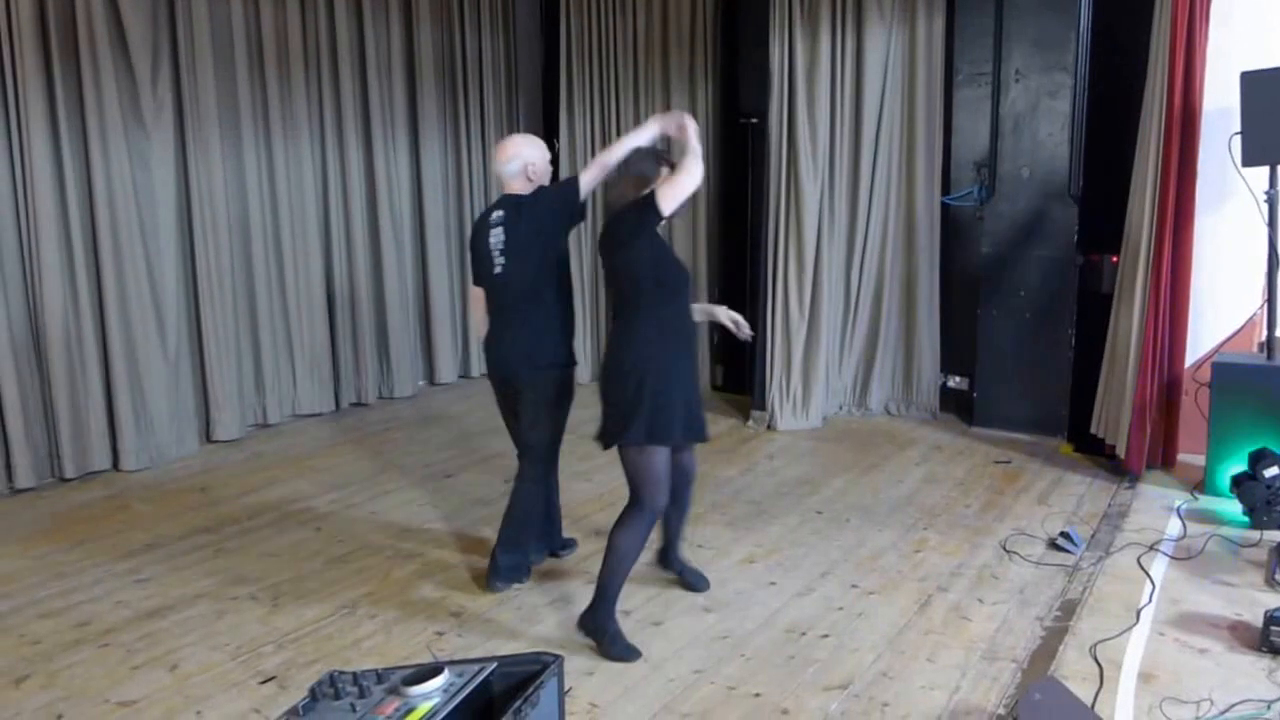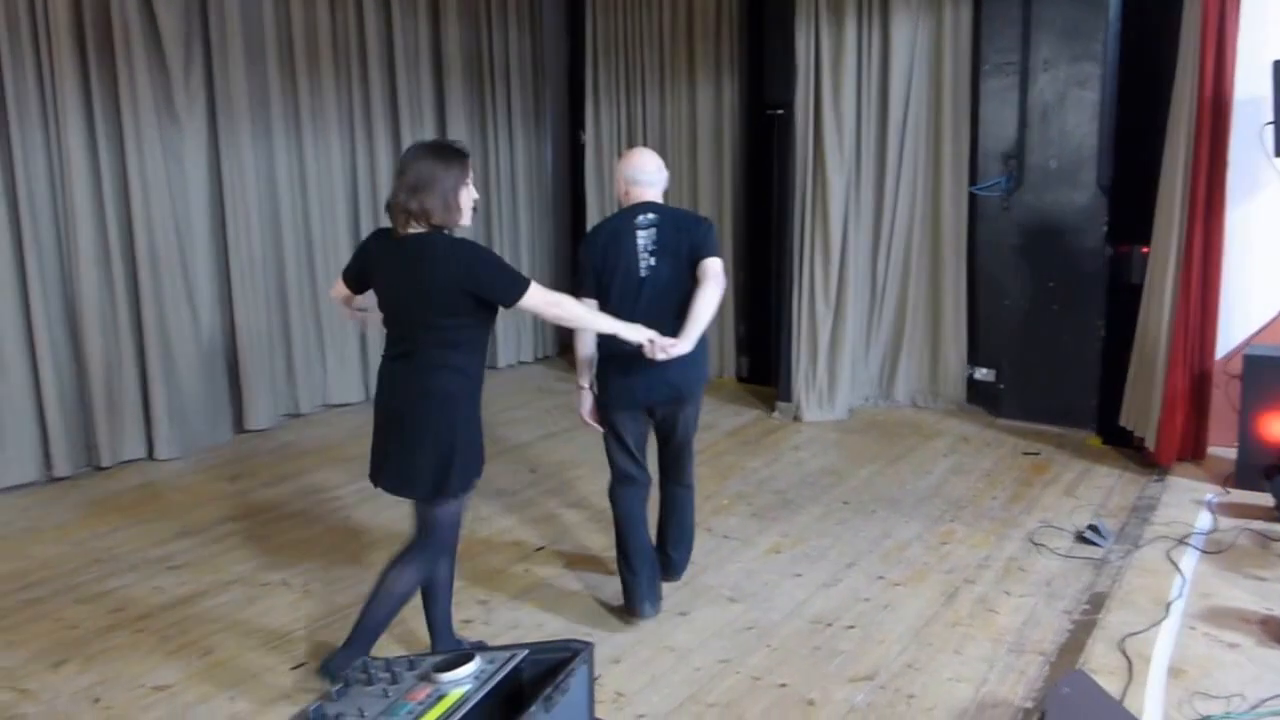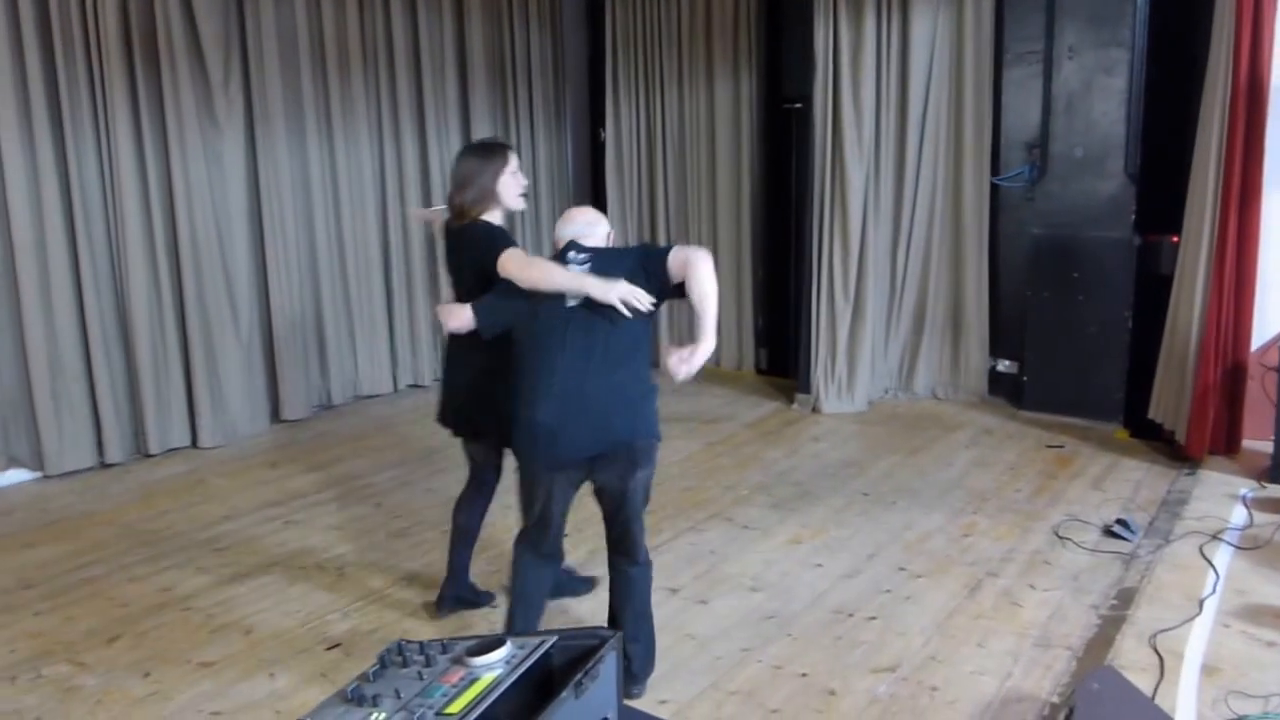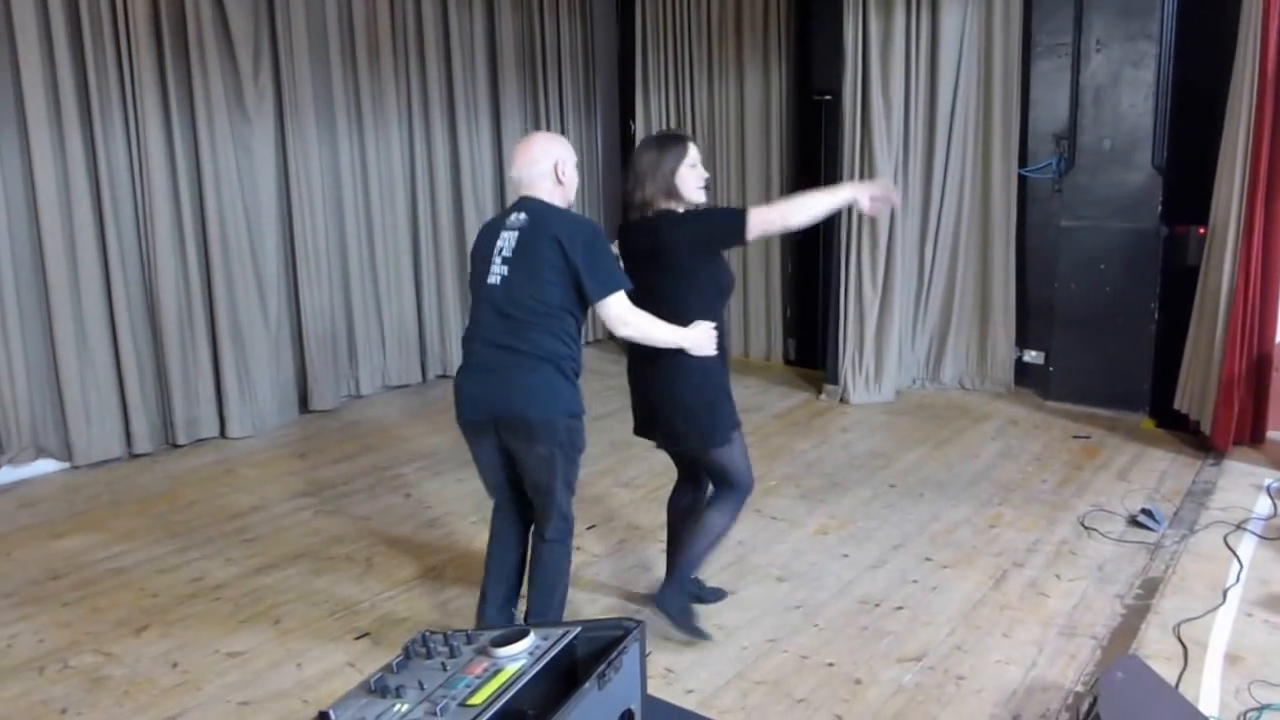
dt=1s
person 1, frame 1
left shoulder: (639, 238)
right shoulder: (628, 226)
right elbow: (690, 178)
left wrist: (711, 311)
right wrist: (689, 137)
left hip: (665, 375)
right hip: (640, 378)
left knee: (682, 473)
right knee: (649, 496)
left ankle: (671, 554)
right ankle: (598, 613)
person 1, frame 2
left shoulder: (379, 246)
right shoulder: (463, 259)
left elbow: (342, 294)
right elbow: (550, 305)
right wrist: (625, 329)
left hip: (401, 400)
right hip: (441, 409)
left knee: (442, 524)
right knee: (432, 539)
left ankle: (444, 645)
right ankle: (350, 655)
person 1, frame 3
left shoulder: (462, 231)
right shoulder: (482, 239)
right elbow: (523, 269)
left wrist: (441, 214)
right wrist: (593, 285)
left hip: (472, 374)
right hip: (501, 377)
left knee: (483, 477)
left ankle: (455, 587)
right ankle: (552, 575)
person 1, frame 4
left shoulder: (635, 233)
right shoulder: (696, 228)
right elbow: (784, 214)
right wrist: (853, 192)
left hip: (657, 373)
right hip: (689, 376)
left knee: (693, 476)
right knee: (736, 483)
left ankle: (680, 580)
right ankle: (675, 591)
person 2, frame 1
left shoulder: (484, 224)
right shoulder: (550, 207)
left elbow: (479, 302)
right elbow: (606, 163)
right wrist: (657, 125)
left hip: (510, 362)
right hip: (543, 360)
left knee: (536, 452)
right knee: (536, 460)
left ankle: (547, 539)
right ankle: (508, 564)
person 2, frame 2
left shoulder: (600, 237)
right shoulder: (695, 227)
left elbow: (586, 319)
right elbow: (713, 279)
left wrist: (585, 386)
right wrist: (686, 339)
left hip: (621, 382)
right hip: (681, 376)
left knee: (628, 482)
right knee: (677, 471)
left ankle: (642, 592)
right ankle: (673, 561)
person 2, frame 3
right shoulder: (633, 260)
left elbow: (456, 319)
right elbow: (695, 260)
left wrist: (450, 309)
right wrist: (703, 341)
left hip: (549, 433)
right hip: (626, 429)
left knee: (537, 545)
right knee: (628, 549)
right ankle: (633, 669)
person 2, frame 4
left shoulder: (491, 231)
right shoulder: (577, 232)
right elbow: (621, 321)
right wrist: (686, 337)
left hip: (477, 396)
right hip: (542, 399)
left knee: (509, 509)
right knee: (552, 520)
left ankle: (494, 625)
